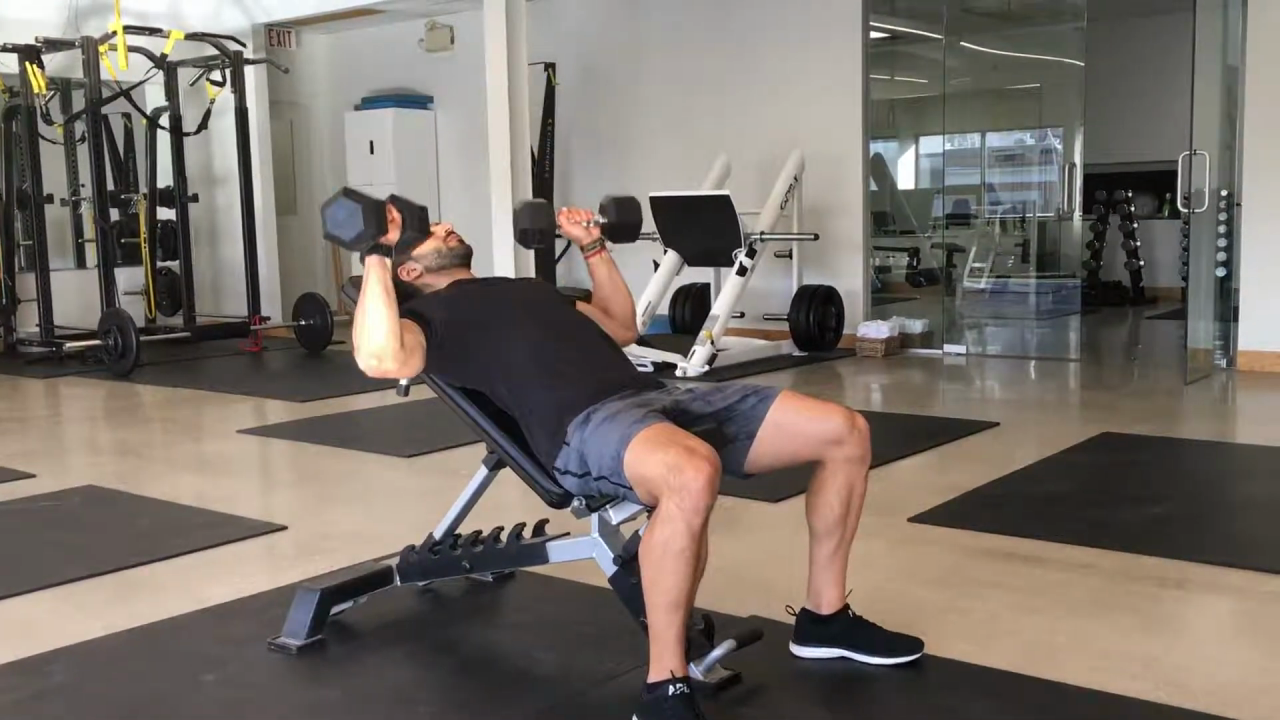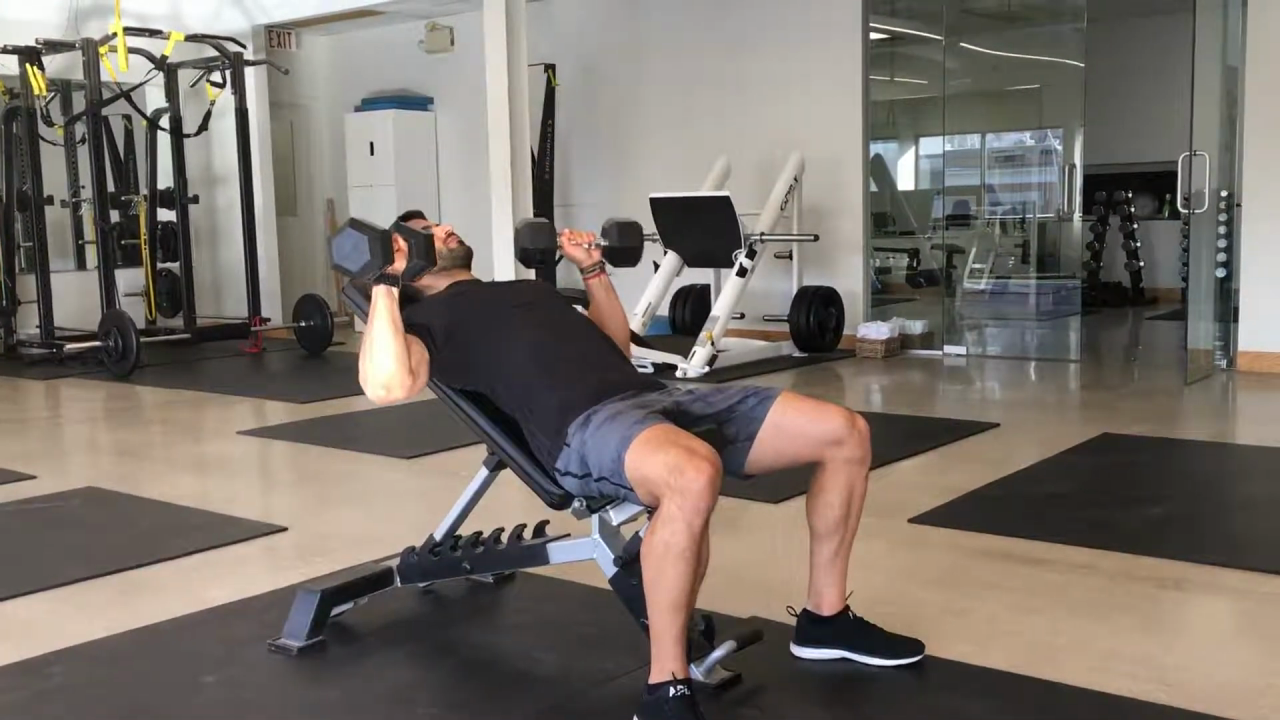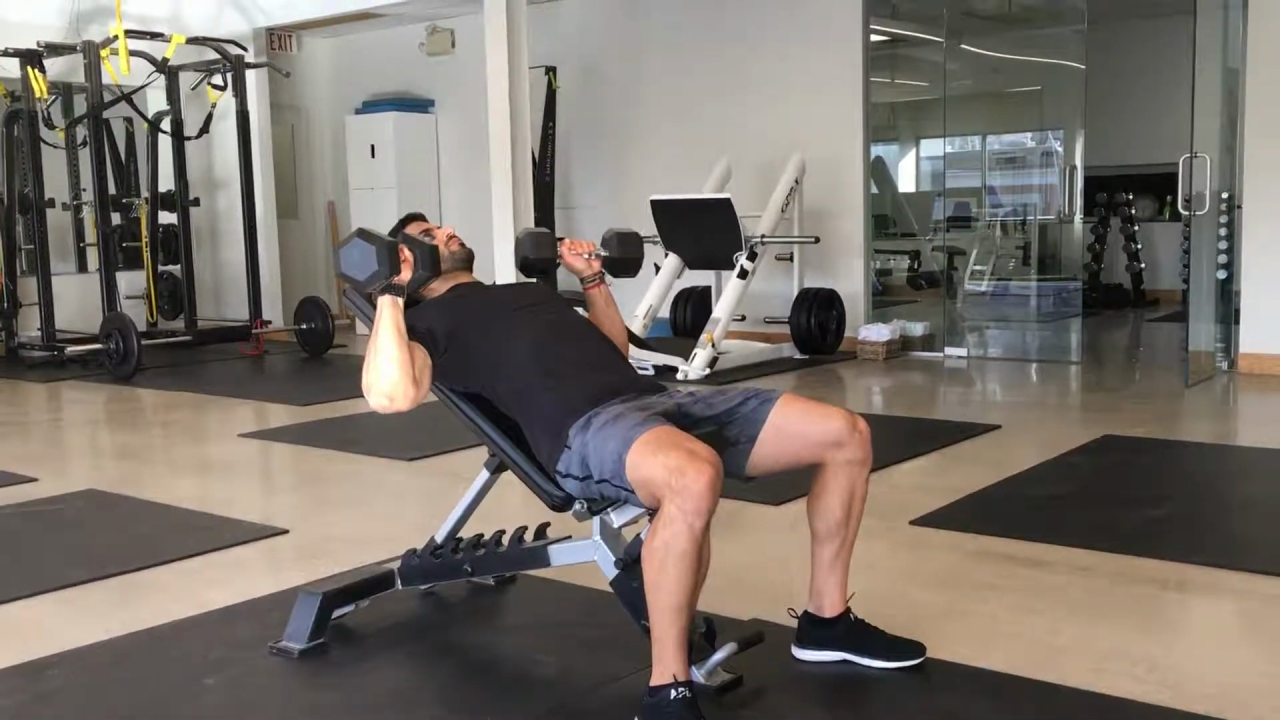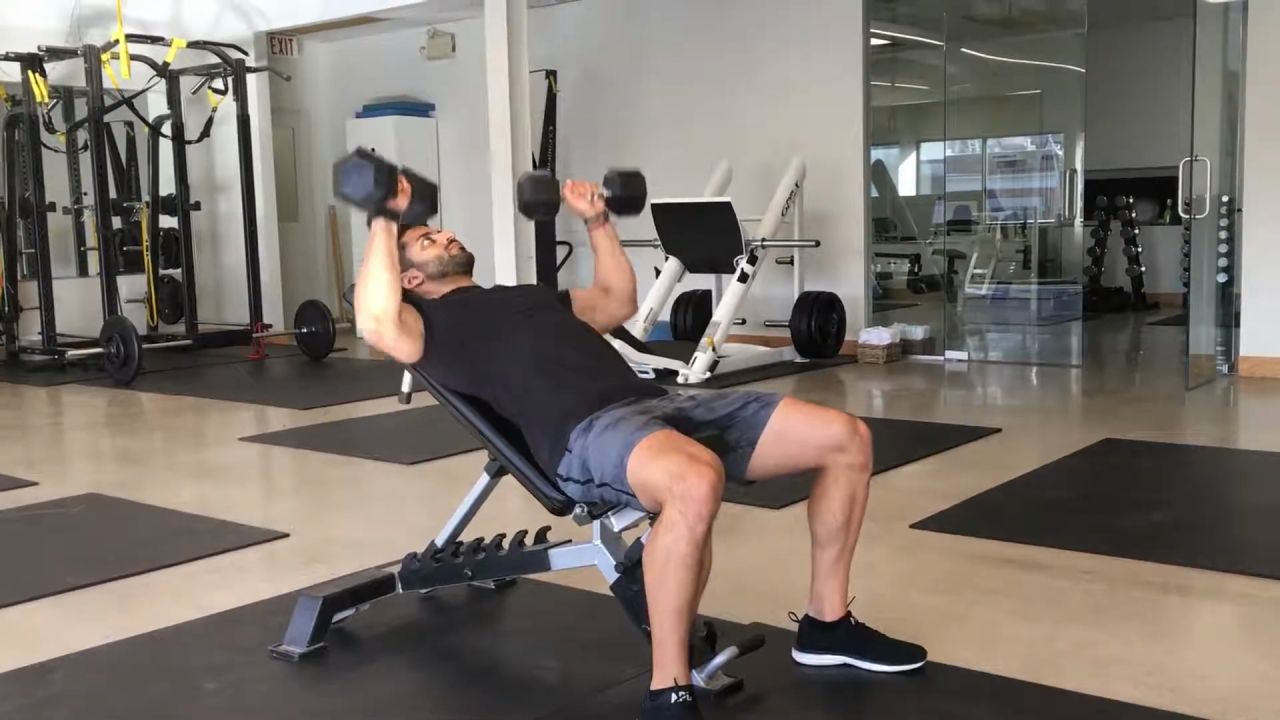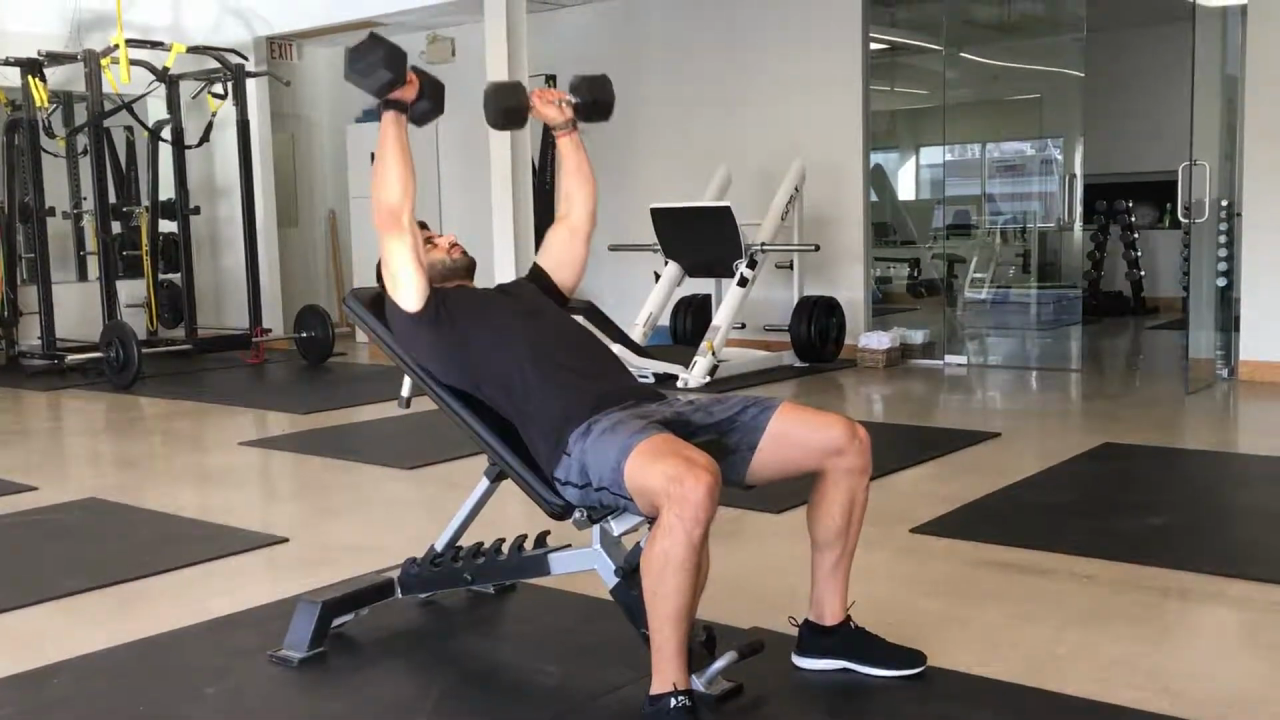
dt=0.3s
person 1, frame 1
left shoulder: (524, 286)
right shoulder: (428, 313)
left elbow: (621, 329)
right elbow: (380, 360)
left wrist: (592, 249)
right wrist: (378, 255)
left hip: (651, 395)
right hip: (583, 425)
left knee: (845, 432)
right knee: (692, 476)
left ankle: (824, 618)
person 1, frame 2
left shoulder: (524, 287)
right shoulder: (430, 317)
right elbow: (386, 386)
left wrist: (592, 270)
right wrist: (385, 283)
left hip: (652, 395)
right hip: (584, 426)
left knee: (845, 433)
right knee: (693, 476)
left ankle: (825, 618)
person 1, frame 3
left shoulder: (525, 290)
right shoulder: (432, 321)
right elbow: (389, 396)
left wrist: (592, 279)
right wrist: (390, 293)
left hip: (654, 399)
right hip: (585, 428)
left knee: (846, 435)
right knee: (694, 479)
left ankle: (826, 621)
person 1, frame 4
left shoulder: (524, 294)
right shoulder: (433, 319)
left elbow: (619, 302)
right elbow: (379, 327)
left wrist: (596, 223)
right wrist: (385, 220)
left hip: (654, 400)
right hip: (586, 431)
left knee: (846, 439)
right knee: (695, 481)
left ankle: (827, 624)
person 1, frame 5
left shoulder: (522, 293)
right shoulder: (429, 320)
left elbow: (577, 219)
right elbow: (390, 225)
left wrist: (564, 129)
right wrist: (394, 114)
left hip: (653, 407)
right hip: (583, 439)
left knee: (844, 443)
right knee: (692, 487)
left ankle: (827, 628)
